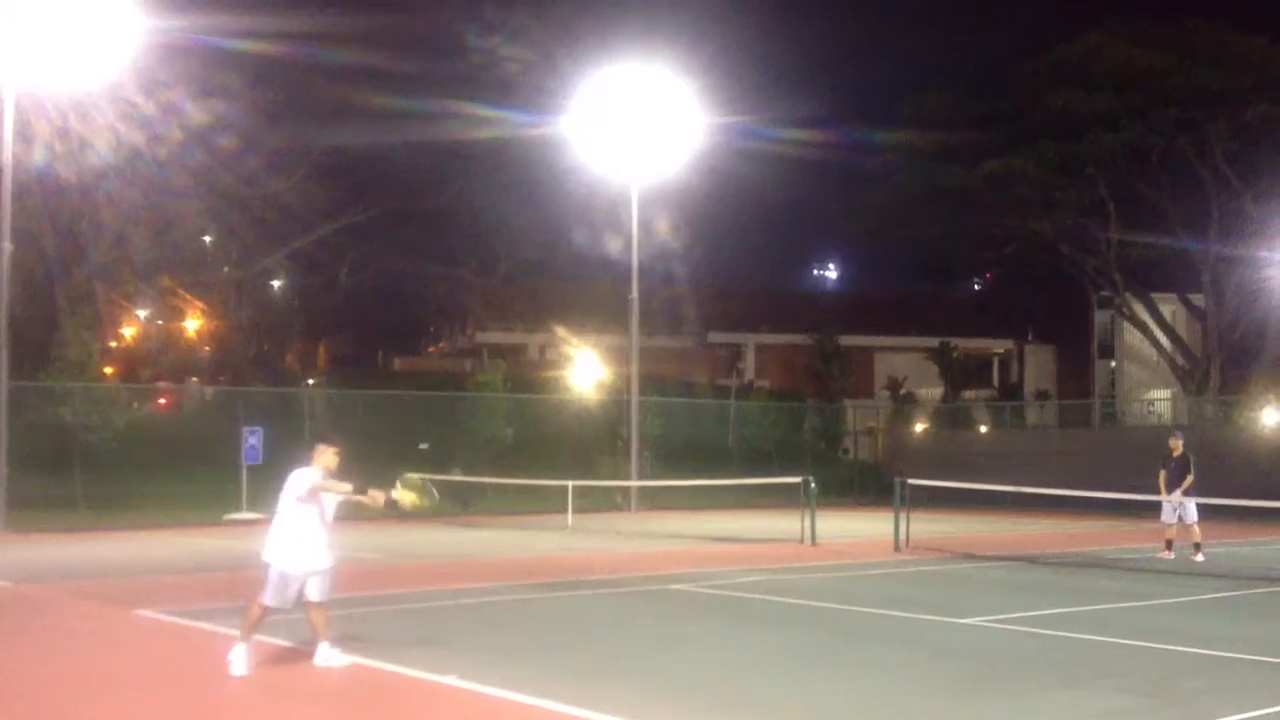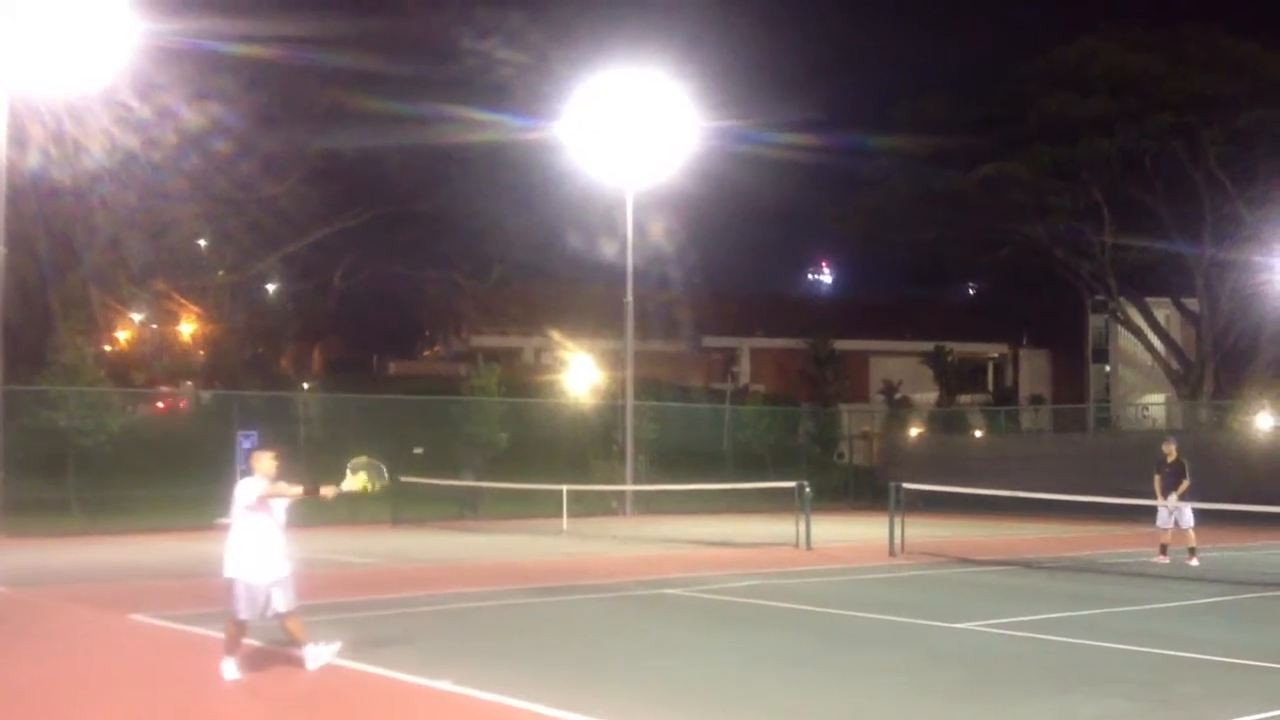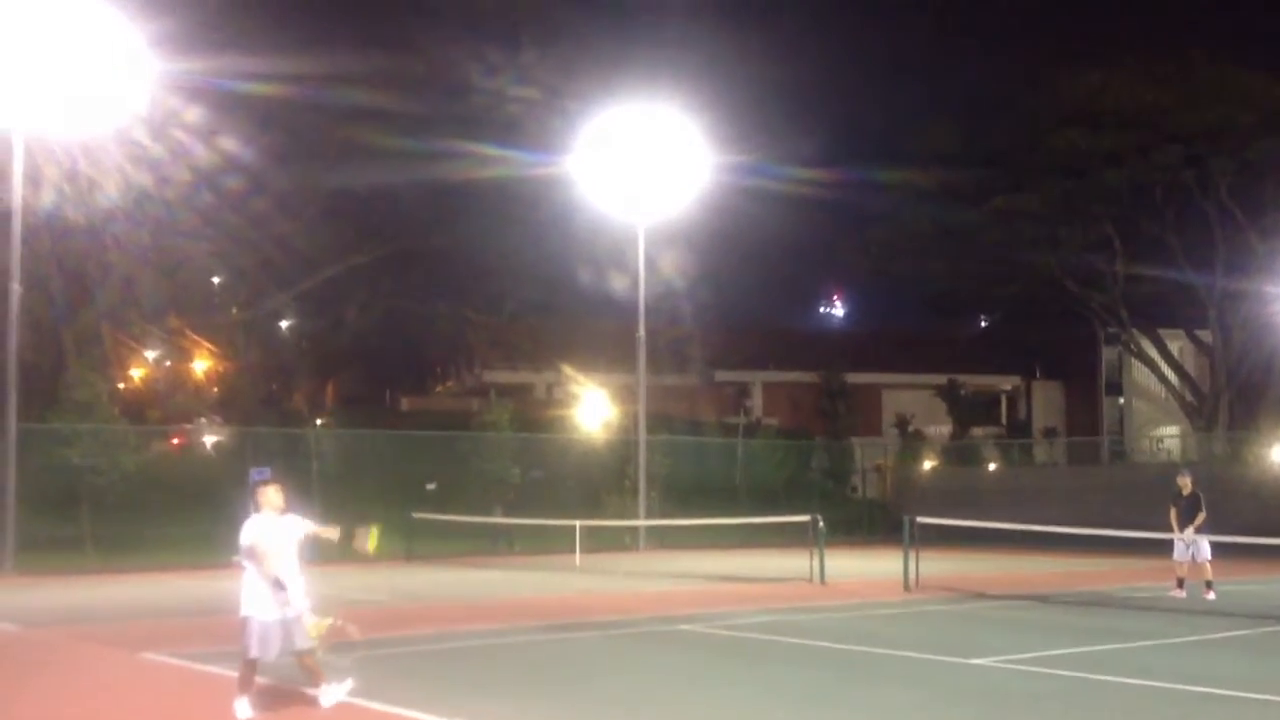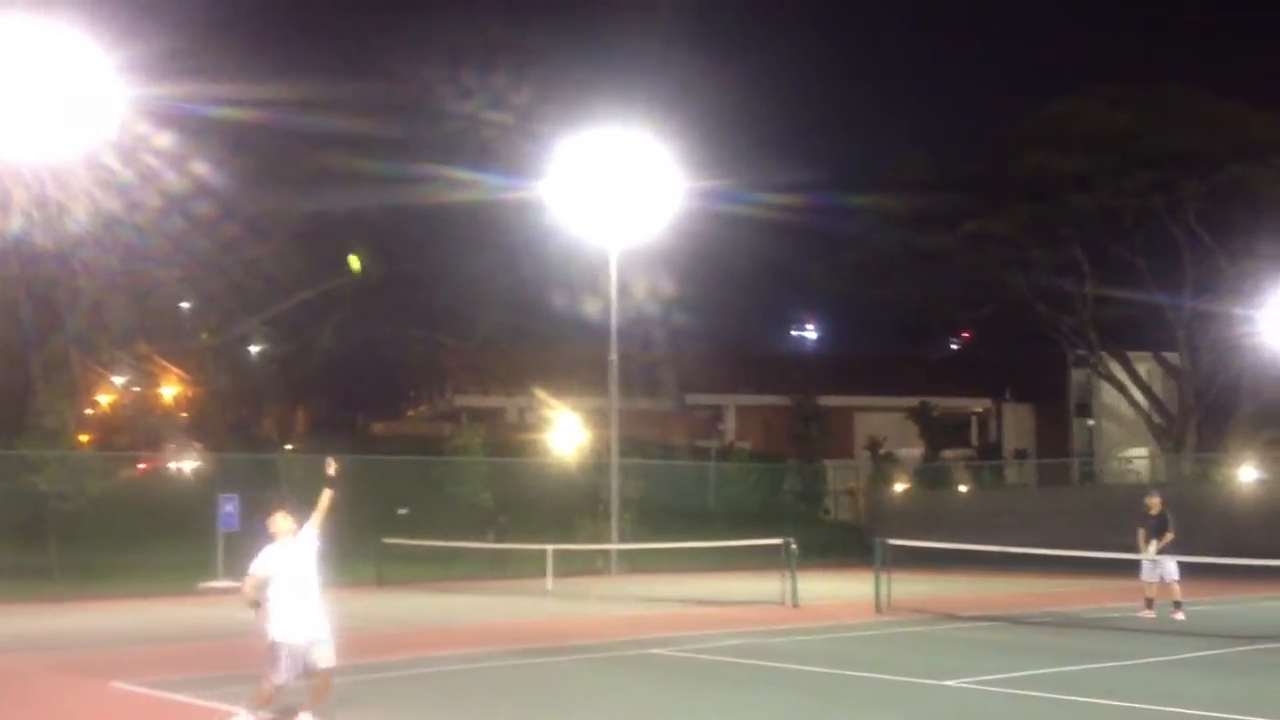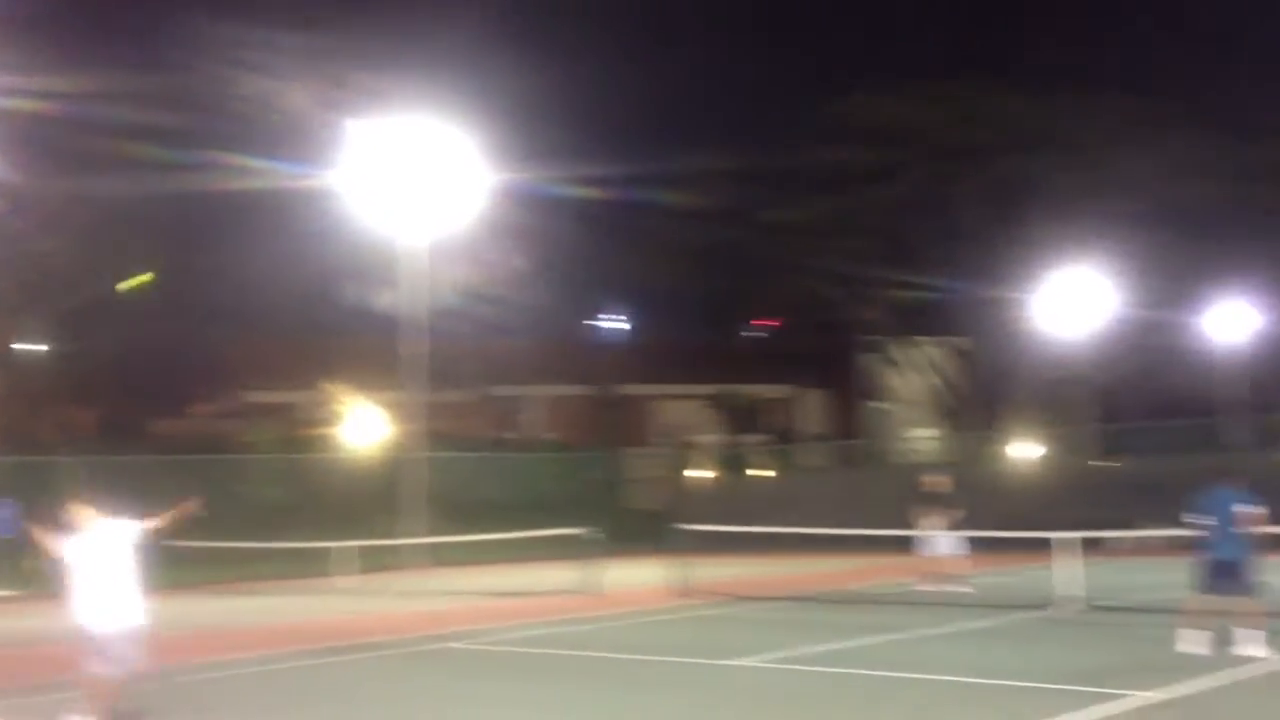
dt=0.5s
person 1, frame 1
left shoulder: (329, 484)
right shoulder: (301, 477)
left elbow: (353, 494)
right elbow: (327, 487)
left wrist: (383, 498)
right wrist: (366, 491)
left hip: (317, 557)
right hip: (287, 555)
left knee: (316, 602)
right knee: (267, 602)
left ankle: (324, 650)
right ankle: (241, 648)
person 1, frame 2
left shoulder: (278, 488)
right shoulder: (246, 487)
left elbow: (294, 493)
right elbow: (277, 491)
left wrist: (322, 491)
right wrist: (314, 490)
left hip: (276, 565)
right hip: (246, 567)
left knee: (286, 611)
right knee: (240, 617)
left ankle: (309, 651)
right ankle: (229, 660)
person 1, frame 3
left shoulder: (291, 522)
right shoulder: (253, 526)
left elbow: (319, 530)
right elbow: (263, 555)
right wrist: (279, 585)
left hip: (293, 604)
right hip: (263, 607)
left knee: (305, 649)
right knee: (254, 656)
left ankle: (324, 690)
right ankle: (243, 699)
person 1, frame 4
left shoulder: (305, 541)
right shoulder: (270, 556)
left elbow: (321, 510)
right elbow: (248, 588)
left wrist: (331, 478)
right wrist: (257, 604)
left hip: (316, 625)
right hip: (288, 629)
left knee: (325, 670)
right knee: (279, 679)
person 1, frame 5
left shoulder: (120, 528)
right shoulder: (74, 544)
left elbow: (154, 524)
left wrist: (177, 513)
left hip: (128, 615)
right hip: (100, 620)
left knee: (122, 670)
right knee: (107, 672)
